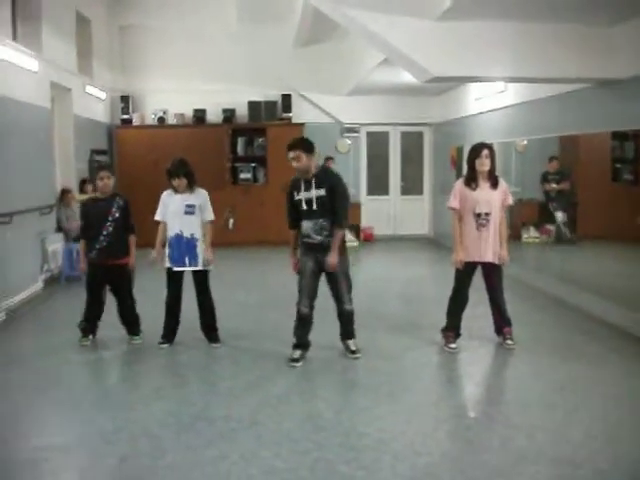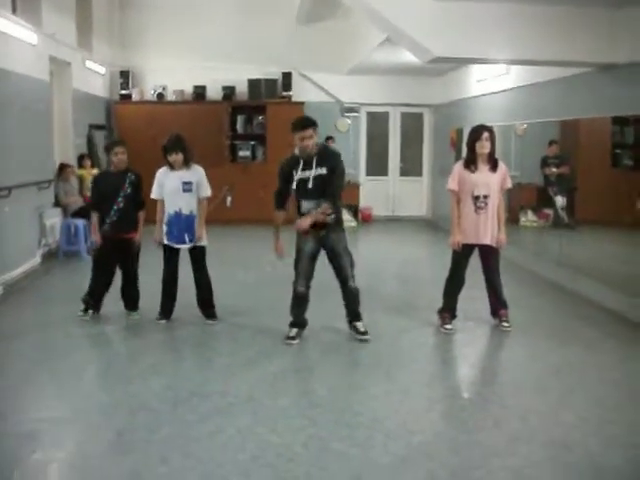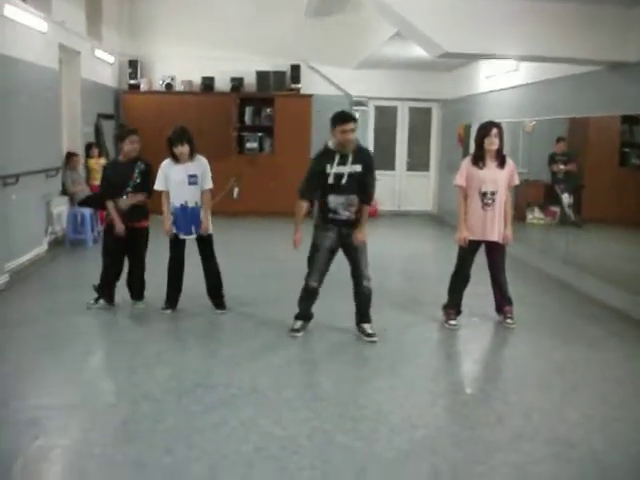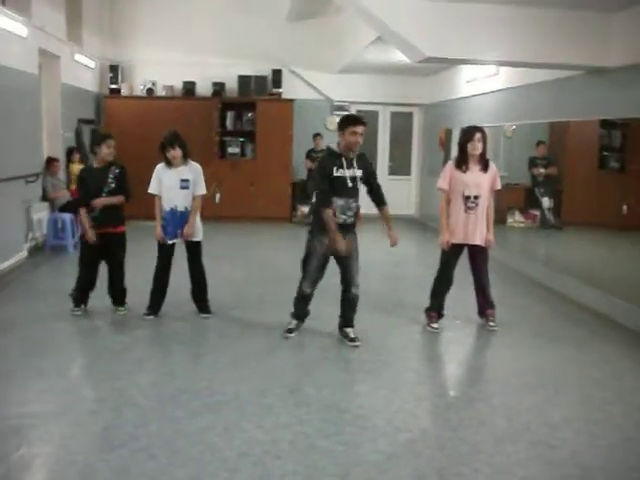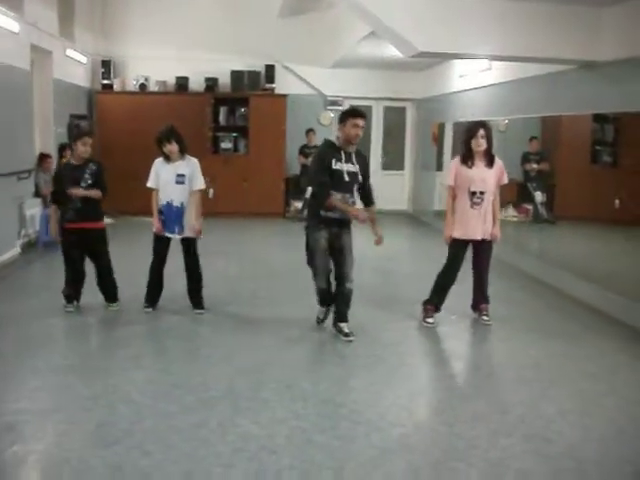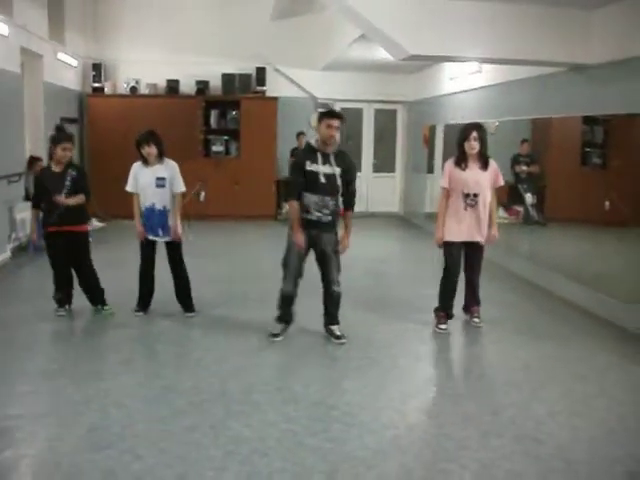
dt=0.3s
person 1, frame 1
left shoulder: (332, 180)
right shoulder: (294, 186)
left elbow: (341, 219)
left wrist: (334, 251)
right wrist: (294, 253)
left hip: (333, 250)
right hip: (308, 252)
left knee: (343, 298)
right knee: (304, 302)
left ankle: (348, 338)
right ankle: (300, 345)
person 1, frame 2
left shoulder: (331, 158)
right shoulder: (289, 165)
left elbow: (334, 196)
right elbow: (280, 203)
left wrist: (311, 218)
right wrist: (277, 237)
left hip: (333, 228)
right hip: (306, 231)
left knee: (347, 276)
right knee: (301, 281)
left ankle: (355, 321)
right ankle: (297, 324)
person 1, frame 3
left shoulder: (365, 156)
right shoulder: (322, 158)
left elbow: (367, 196)
right elbow: (306, 194)
left wrist: (362, 227)
right wrist: (298, 228)
left hip: (353, 226)
right hip: (326, 226)
left knee: (362, 276)
right knee: (315, 275)
left ankle: (364, 322)
right ankle: (303, 317)
person 1, frame 4
left shoulder: (364, 163)
right shoulder: (326, 162)
left elbow: (377, 196)
right elbow: (323, 203)
left wrist: (390, 228)
right wrist: (334, 235)
left hip: (349, 231)
right hip: (322, 231)
left knee: (352, 283)
right knee: (309, 279)
left ankle: (346, 326)
right ankle: (297, 317)
person 1, frame 5
left shoulder: (361, 159)
right shoulder: (324, 154)
left elbow: (366, 194)
right elbow: (321, 193)
left wrist: (375, 226)
right wrist: (350, 210)
left hip: (343, 227)
right hip: (319, 225)
left knee: (346, 277)
right knee: (321, 274)
left ankle: (340, 320)
right ankle: (325, 304)
person 1, frame 6
left shoulder: (345, 161)
right shoulder: (303, 156)
left elbow: (348, 199)
right elbow: (293, 196)
left wrist: (346, 233)
right wrist: (296, 229)
left hip: (328, 230)
right hip: (301, 227)
left knee: (332, 279)
right knee: (290, 277)
left ankle: (331, 323)
right ankle: (283, 319)
person 2, frame 1
left shoulder: (500, 186)
right shoulder: (462, 185)
left elbow: (502, 218)
right elbow: (457, 220)
left wrist: (504, 247)
right wrist: (457, 249)
left hip: (492, 250)
right hip: (468, 250)
left knee: (496, 291)
right knee: (460, 292)
left ankle: (504, 329)
right ankle: (451, 332)
person 2, frame 2
left shoulder: (499, 168)
right shoulder: (461, 168)
left elbow: (500, 201)
right elbow: (455, 202)
left wrist: (502, 230)
right wrist: (454, 232)
left hip: (490, 233)
right hip: (465, 233)
left knee: (493, 274)
right knee: (457, 274)
left ankle: (500, 311)
right ankle: (447, 313)
person 2, frame 3
left shoulder: (507, 165)
right shoulder: (469, 164)
left elbow: (507, 198)
right elbow: (462, 198)
left wrist: (508, 227)
right wrist: (461, 227)
left hip: (496, 229)
right hip: (472, 229)
left knee: (498, 271)
right knee: (462, 270)
left ankle: (505, 308)
right ankle: (451, 309)
person 2, frame 4
left shoulder: (490, 169)
right shoulder: (452, 167)
left elbow: (490, 202)
right elbow: (444, 201)
left wrist: (490, 231)
right wrist: (443, 231)
left hip: (479, 233)
right hip: (455, 232)
left knee: (481, 274)
right knee: (445, 273)
left ankle: (487, 311)
right ankle: (434, 312)
person 2, frame 5
left shoulder: (496, 165)
right shoulder: (458, 163)
left elbow: (495, 197)
right elbow: (450, 197)
left wrist: (496, 225)
right wrist: (448, 225)
left hip: (484, 228)
right hip: (461, 227)
left knee: (482, 269)
right knee: (451, 267)
left ankle: (481, 306)
right ankle: (431, 306)
person 2, frame 6
left shoulder: (491, 167)
right shoulder: (452, 165)
left elbow: (492, 197)
right elbow: (444, 198)
left wrist: (494, 225)
right wrist: (439, 228)
left hip: (478, 229)
right hip: (454, 229)
left knee: (473, 271)
right knee: (451, 271)
left ankle: (472, 307)
right ankle: (443, 312)
person 3, frame 1
left shoulder: (201, 195)
right shoulder: (166, 197)
left elbow: (207, 224)
right elbow: (163, 225)
left wrist: (208, 250)
right wrist: (157, 250)
left hip: (197, 253)
right hip: (174, 254)
left knee: (203, 293)
right knee: (173, 295)
left ankle: (211, 332)
right ankle: (168, 334)
person 3, frame 2
left shoulder: (197, 172)
right shoulder: (162, 174)
left elbow: (203, 202)
right elbow: (160, 204)
left wrist: (201, 228)
right wrist: (158, 229)
left hip: (193, 230)
right hip: (170, 231)
left knee: (200, 270)
right knee: (169, 271)
left ankle: (208, 309)
right ankle: (166, 310)
person 3, frame 3
left shoulder: (201, 163)
right shoulder: (166, 166)
left elbow: (206, 193)
right elbow: (165, 195)
left wrist: (206, 219)
right wrist: (166, 220)
left hip: (199, 220)
right hip: (177, 222)
left knee: (209, 259)
right knee: (175, 261)
left ankle: (217, 298)
right ankle: (171, 300)
person 3, frame 4
left shoulder: (194, 168)
right shoulder: (160, 170)
left elbow: (198, 199)
right elbow: (157, 199)
left wrist: (190, 224)
right wrist: (158, 225)
left hip: (190, 226)
right hip: (167, 226)
left knee: (196, 265)
right knee: (162, 266)
left ankle: (202, 303)
right ankle: (154, 305)
person 3, frame 5
left shoulder: (191, 163)
right shoulder: (158, 164)
left elbow: (196, 194)
right elbow: (155, 193)
left wrist: (197, 220)
right wrist: (156, 219)
left hip: (187, 222)
right hip: (164, 221)
left knee: (191, 260)
right knee: (157, 260)
left ankle: (196, 299)
right ankle: (151, 299)
person 3, frame 6
left shoulder: (170, 166)
right shoulder: (137, 168)
left elbow: (177, 197)
right elbow: (135, 197)
left wrist: (175, 223)
right wrist: (137, 223)
left hip: (169, 224)
right hip: (147, 225)
left knee: (177, 263)
right knee: (146, 264)
left ankle: (187, 303)
right ankle: (143, 302)
person 4, frame 1
left shoulder: (121, 202)
right shoulder: (88, 205)
left elbow: (130, 231)
right elbow: (83, 235)
left wrist: (132, 255)
right wrist: (82, 258)
left hip: (120, 260)
right hip: (96, 261)
left knee: (125, 297)
right knee: (94, 298)
left ankle: (134, 330)
right ankle: (88, 331)
person 4, frame 2
left shoulder: (134, 177)
right shoulder: (100, 179)
left elbow: (140, 207)
right elbow: (94, 208)
left wrist: (140, 231)
right wrist: (95, 232)
left hip: (129, 234)
right hip: (106, 234)
left knee: (130, 272)
right knee: (101, 272)
left ankle: (132, 306)
right ankle: (91, 305)
person 4, frame 3
left shoulder: (143, 166)
right shoulder: (110, 168)
left elbow: (147, 193)
right elbow: (107, 198)
left wrist: (129, 201)
right wrist: (117, 220)
left hip: (138, 222)
right hip: (116, 222)
left knee: (137, 261)
right knee: (111, 261)
left ankle: (137, 296)
right ankle: (105, 296)
person 4, frame 4
left shoulder: (119, 170)
right shoulder: (85, 174)
left elbow: (125, 197)
right elbow: (82, 204)
left wrist: (106, 200)
right wrist: (88, 228)
left hip: (115, 228)
right hip: (92, 228)
left knee: (116, 267)
right knee: (87, 267)
left ankle: (119, 301)
right ankle: (79, 301)
person 4, frame 5
left shoulder: (95, 167)
right shoulder: (62, 170)
left elbow: (101, 193)
right elbow: (55, 200)
left wrist: (82, 192)
right wrist: (53, 224)
left hip: (94, 224)
right hip: (70, 226)
left knee: (102, 262)
right knee: (73, 264)
left ankle: (111, 297)
right ankle: (72, 298)
person 4, frame 6
left shoulder: (77, 172)
right shoulder: (42, 175)
left elbow: (84, 196)
right elbow: (36, 204)
left wrist: (67, 200)
right wrist: (34, 228)
left hip: (77, 228)
right hip: (53, 229)
left knee: (84, 267)
right knee: (59, 268)
left ankle: (99, 301)
right ankle: (63, 302)
